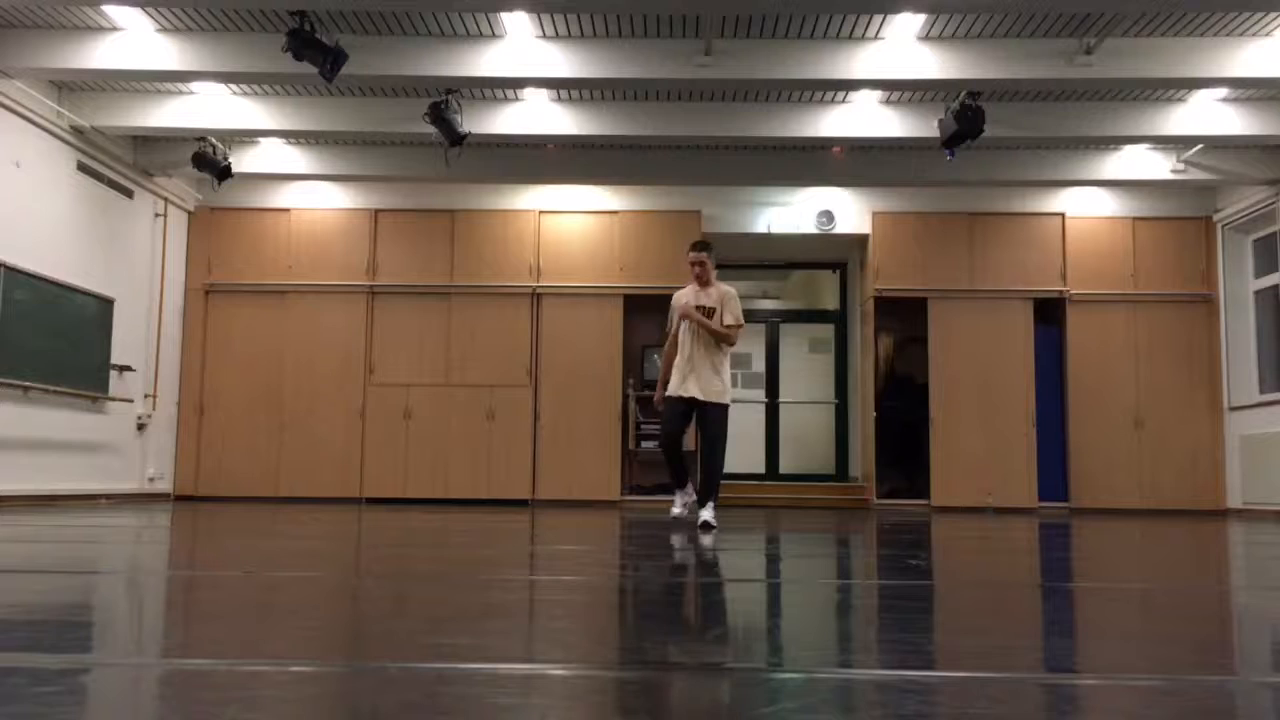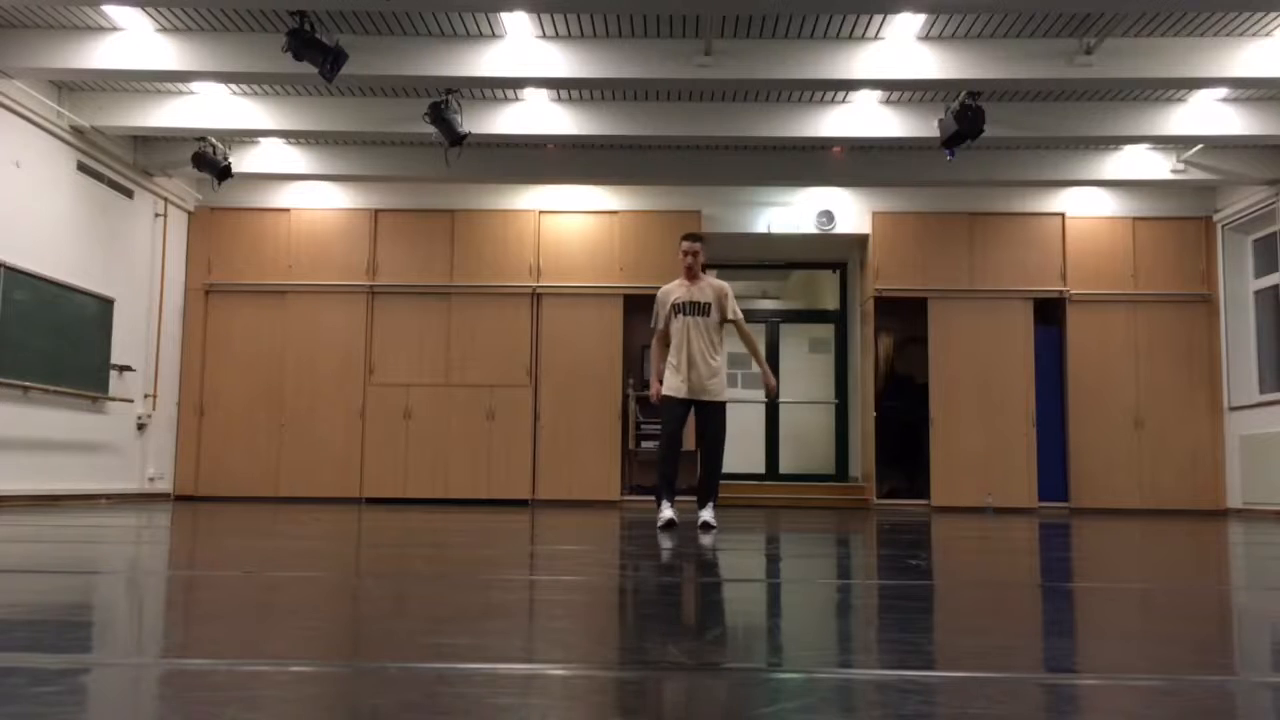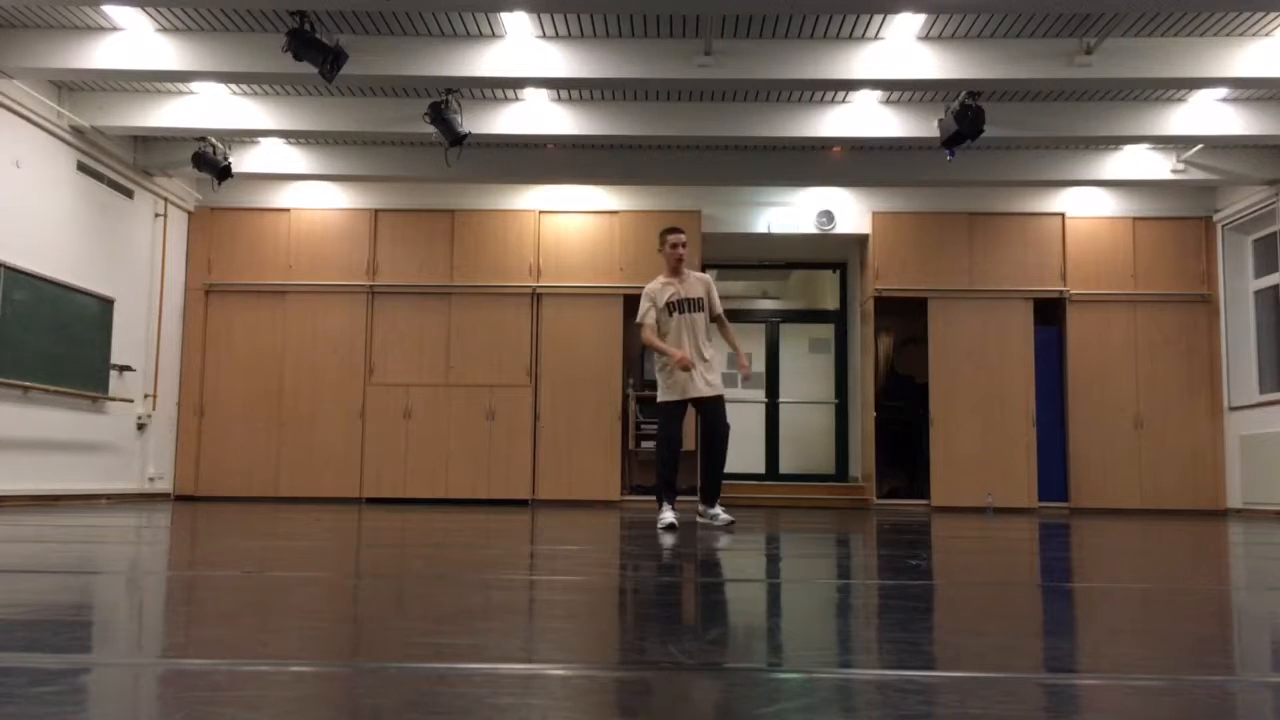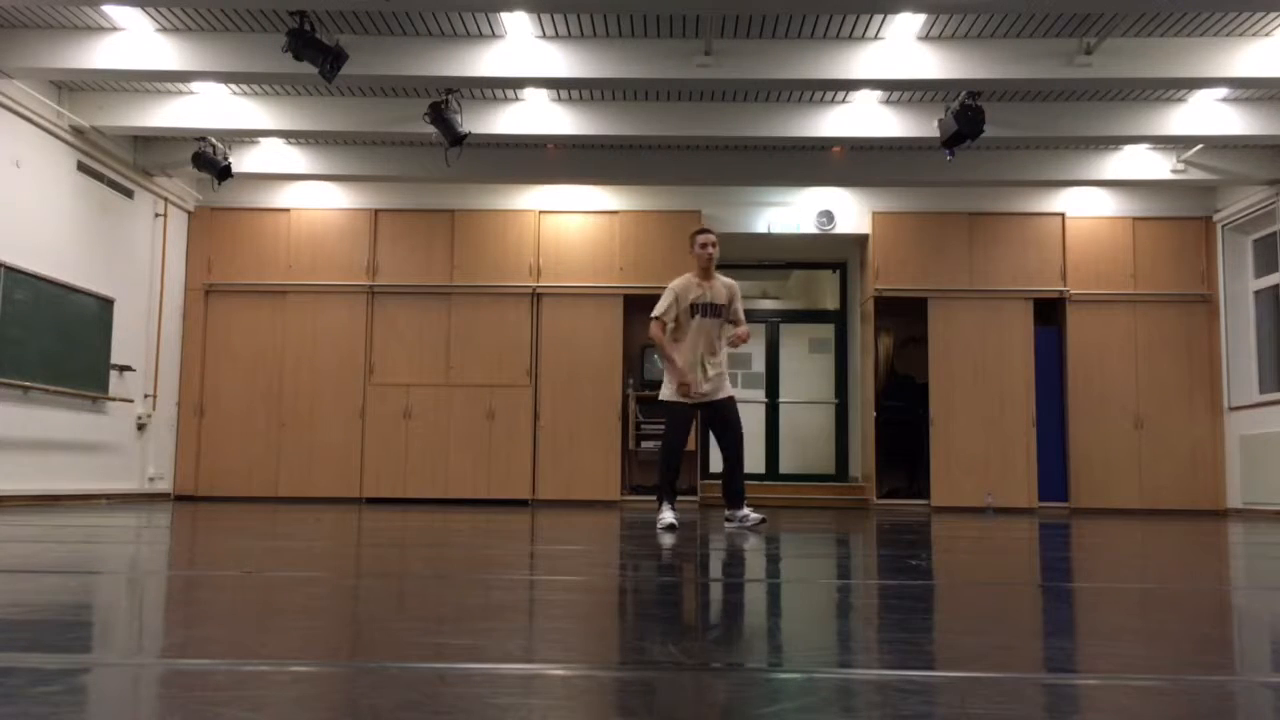
dt=0.4s
person 1, frame 1
left shoulder: (726, 294)
right shoulder: (679, 297)
left elbow: (731, 337)
right elbow: (671, 343)
left wrist: (697, 318)
right wrist: (661, 386)
left hip: (714, 387)
right hip: (680, 385)
left knee: (712, 445)
right knee: (669, 439)
left ankle: (707, 505)
right ankle: (684, 490)
person 1, frame 2
left shoulder: (719, 289)
right shoulder: (666, 293)
left elbow: (742, 330)
right elbow: (659, 340)
left wrist: (765, 369)
right wrist: (655, 379)
left hip: (712, 383)
right hip: (676, 383)
left knee: (711, 446)
right knee: (669, 440)
left ankle: (706, 506)
right ankle: (666, 504)
person 1, frame 3
left shoulder: (704, 282)
right shoulder: (652, 291)
left elbow: (720, 321)
right elbow: (648, 335)
left wrist: (740, 355)
right wrist: (674, 353)
left hip: (707, 376)
right hip: (671, 381)
left knee: (718, 435)
right knee: (669, 442)
left ankle: (710, 504)
right ankle: (666, 506)
person 1, frame 4
left shoulder: (730, 288)
right shoulder: (679, 287)
left elbow: (739, 325)
right elbow: (655, 330)
left wrist: (742, 333)
right wrist: (678, 369)
left hip: (716, 380)
right hip: (681, 381)
left knee: (733, 439)
right knee: (674, 443)
left ankle: (735, 508)
right ankle: (666, 507)
